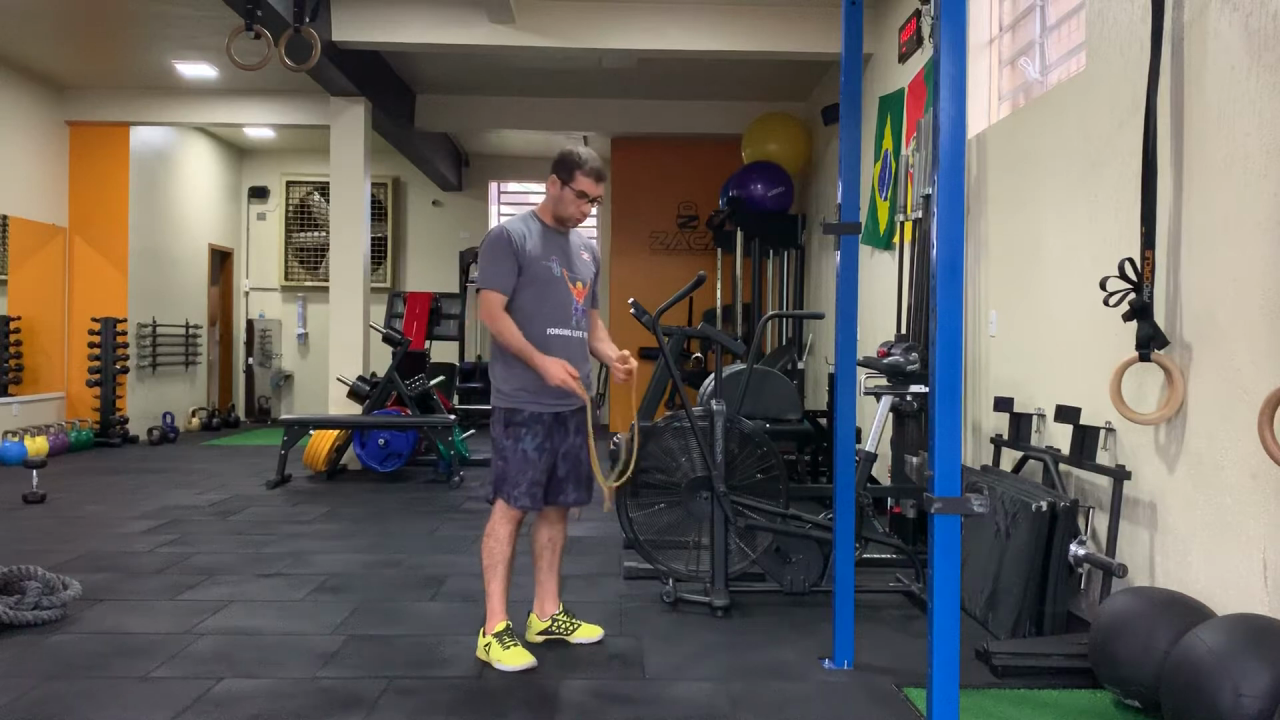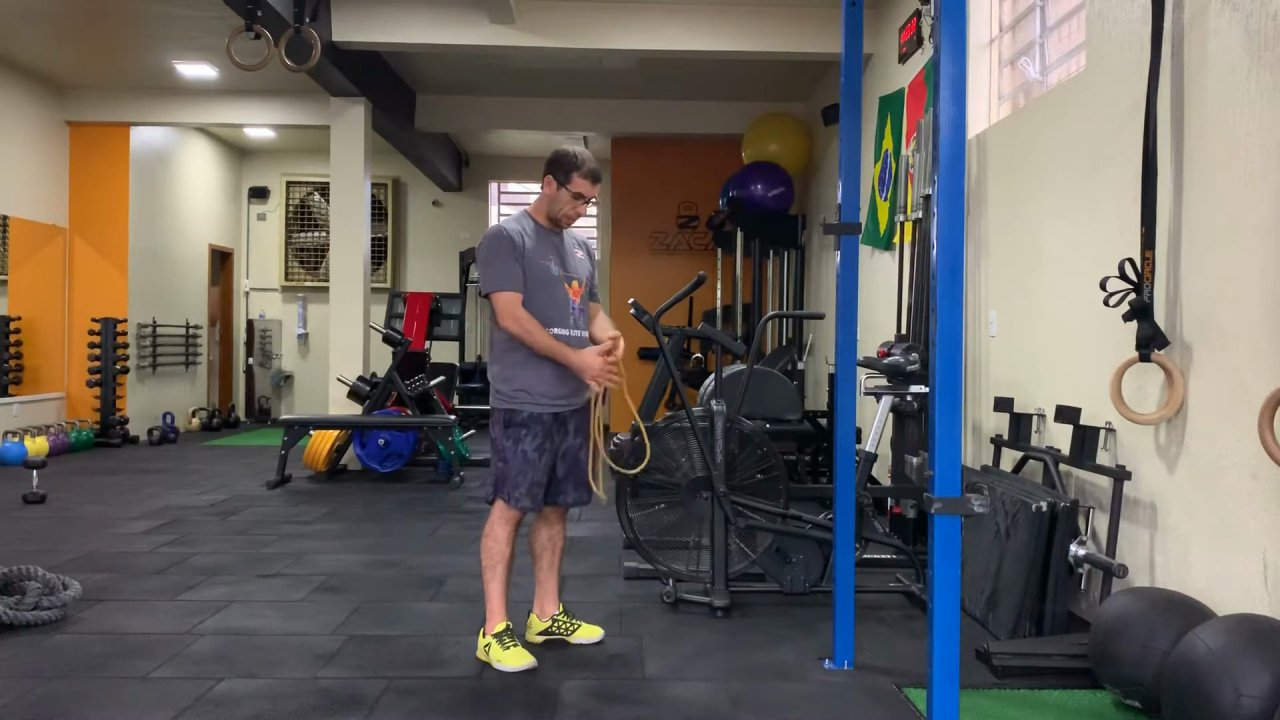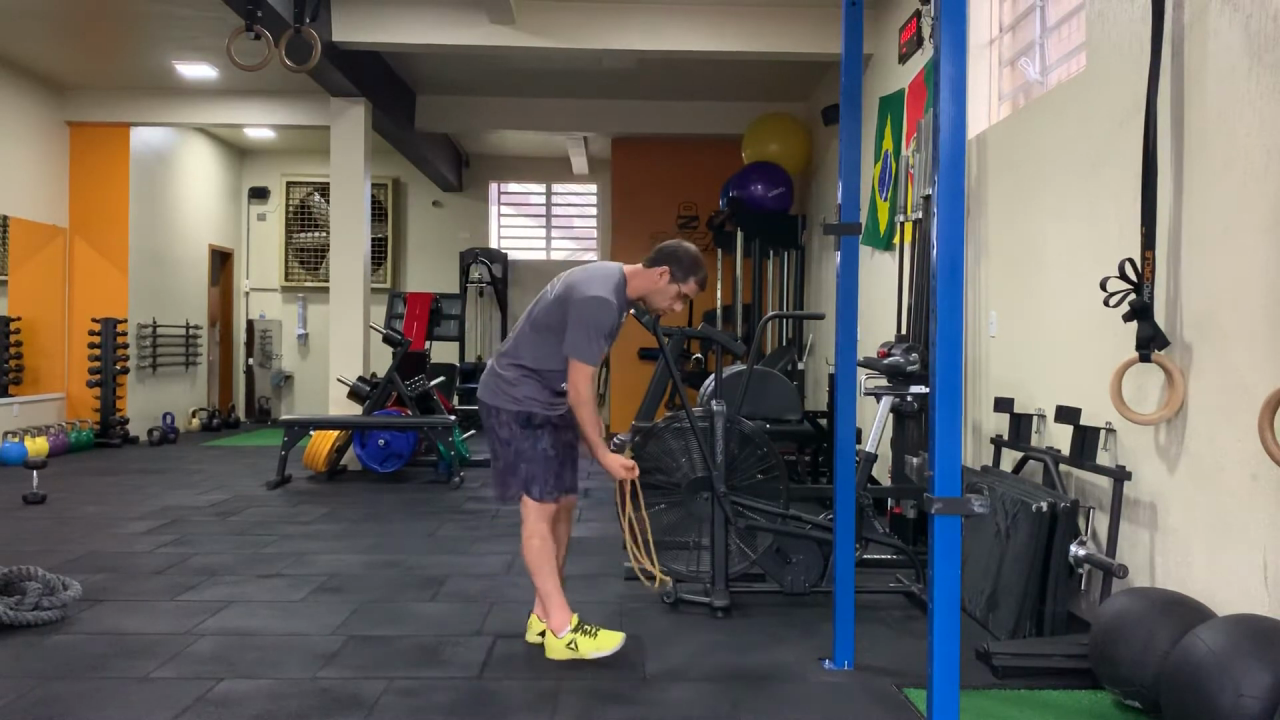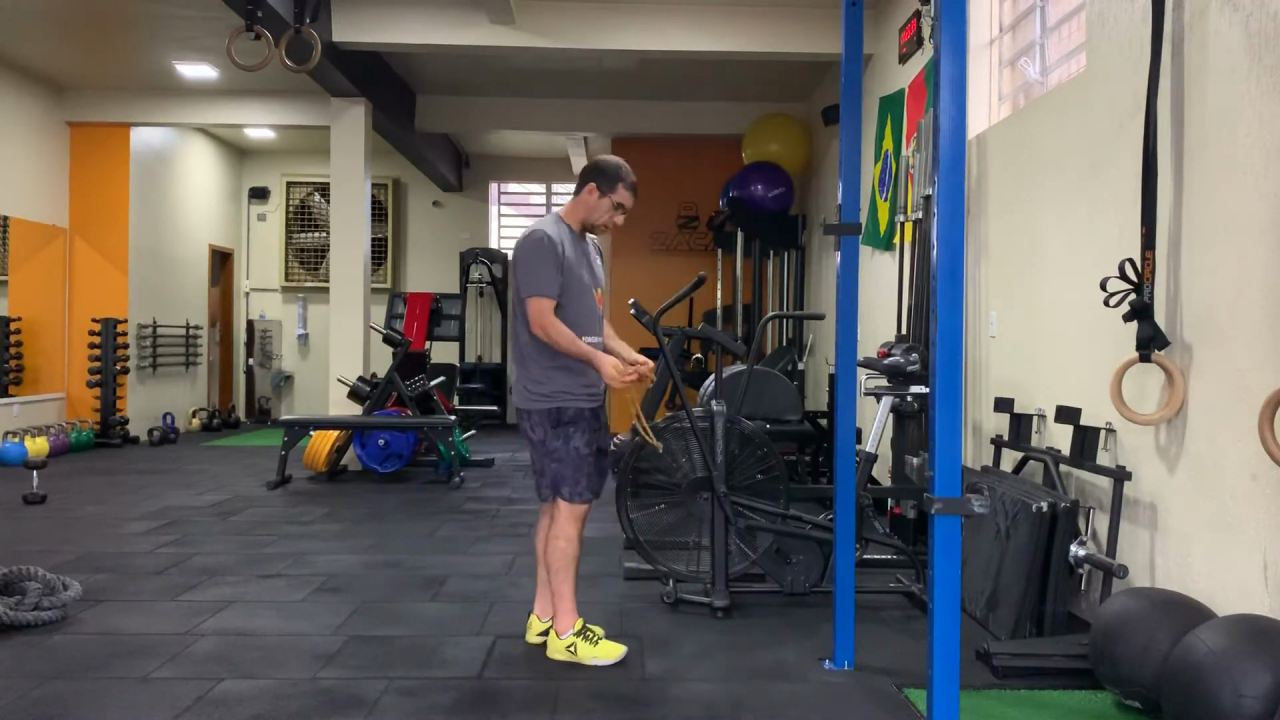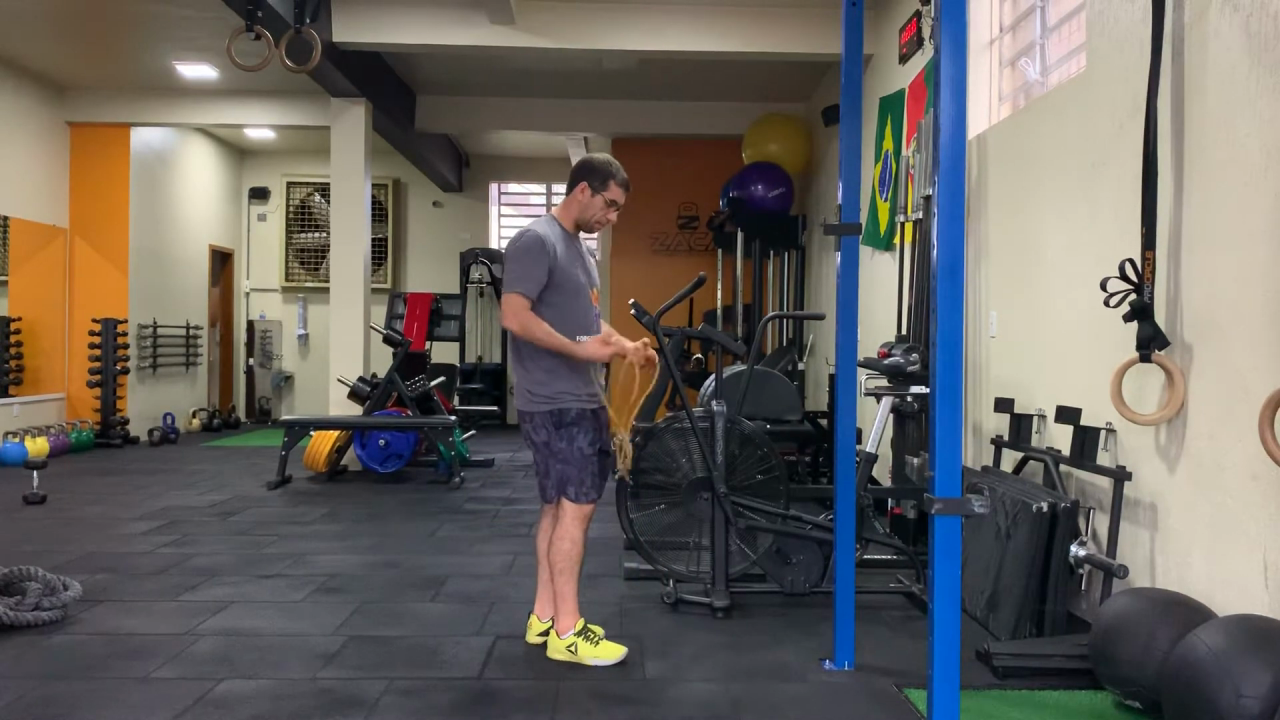
dt=1s
person 1, frame 1
left shoulder: (586, 249)
right shoulder: (509, 237)
right elbow: (491, 312)
left wrist: (610, 354)
right wrist: (541, 362)
left hip: (574, 403)
right hip: (524, 403)
left knee: (556, 508)
right knee: (510, 507)
left ankle: (546, 614)
right ankle: (494, 629)
person 1, frame 2
left shoulder: (580, 247)
right shoulder: (506, 237)
left elbow: (590, 309)
right elbow: (510, 316)
left wrist: (606, 334)
right wrist: (575, 359)
left hip: (571, 403)
right hip: (523, 404)
left knee: (556, 508)
right knee: (509, 509)
left ankle: (546, 615)
right ankle: (493, 630)
person 1, frame 3
left shoulder: (618, 289)
right shoulder: (598, 298)
right elbow: (579, 384)
left wrist: (591, 419)
right wrist: (602, 454)
left hip: (549, 400)
right hip: (516, 398)
left knee: (562, 504)
right knee: (539, 507)
left ankle: (544, 615)
right ankle: (561, 629)
person 1, frame 4
left shoulder: (589, 247)
right shoulder: (542, 240)
right elbow: (541, 321)
left wrist: (629, 354)
right wrist: (597, 359)
left hip: (582, 399)
right hip: (553, 402)
left knee: (559, 505)
right knee: (570, 508)
left ankle: (544, 616)
right ankle: (565, 631)
person 1, frame 5
left shoulder: (578, 247)
right shoulder: (536, 242)
right elbow: (515, 317)
left wrist: (624, 345)
right wrist: (584, 350)
left hip: (579, 400)
right hip: (553, 403)
left knee: (560, 506)
right knee: (575, 508)
left ankle: (545, 617)
right ankle: (566, 632)
